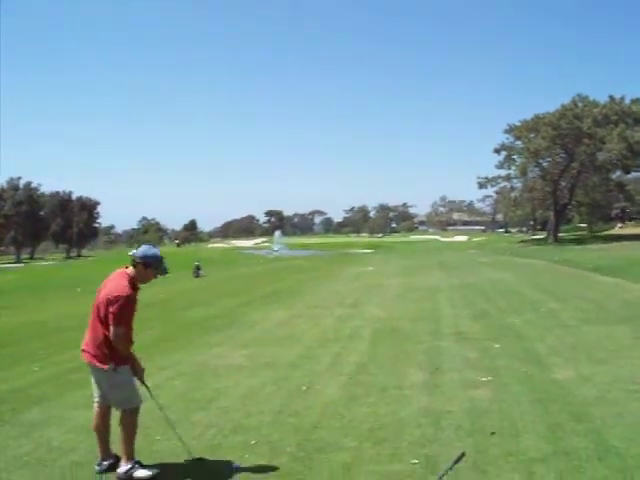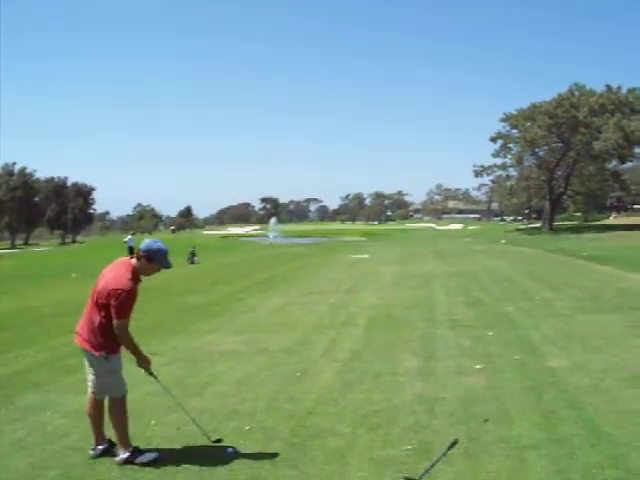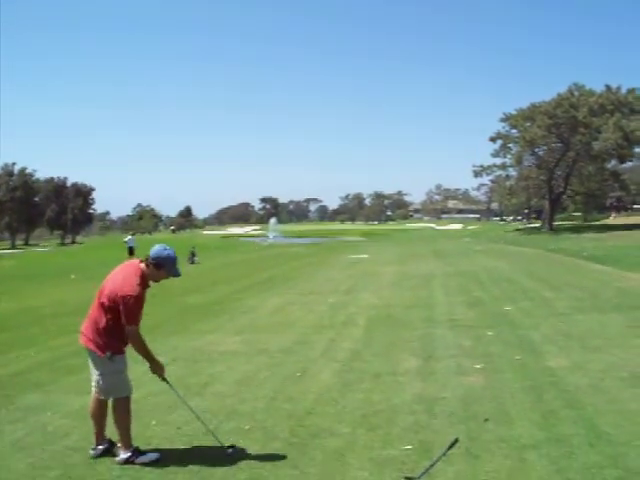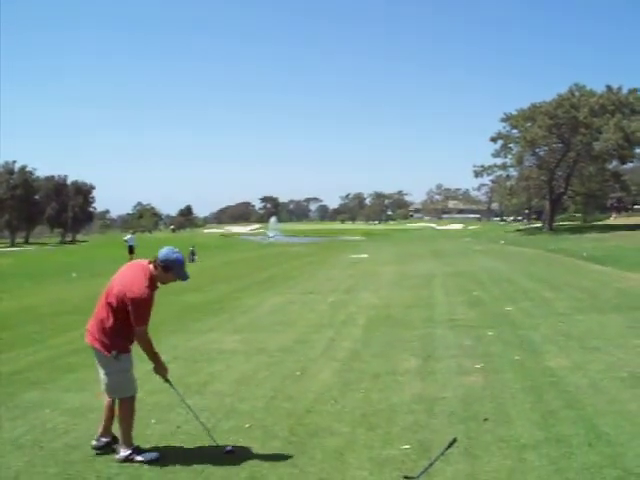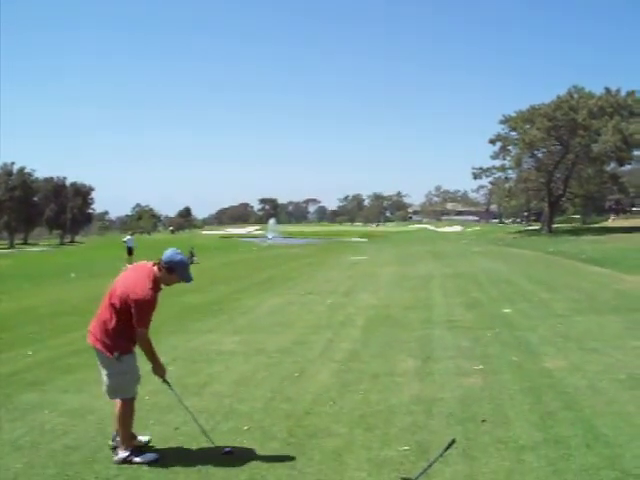
dt=0.2s
person 1, frame 1
left shoulder: (119, 275)
right shoulder: (124, 293)
right elbow: (116, 336)
left wrist: (126, 337)
right wrist: (134, 363)
left hip: (95, 351)
right hip: (108, 357)
left knee: (102, 405)
right knee: (130, 407)
left ankle: (105, 458)
person 1, frame 2
left shoulder: (122, 263)
right shoulder: (125, 286)
right elbow: (120, 329)
right wrist: (139, 356)
left hip: (91, 336)
right hip: (101, 343)
left knee: (96, 392)
right knee: (117, 396)
left ankle: (99, 443)
right ankle: (125, 450)
person 1, frame 3
left shoulder: (132, 265)
right shoulder: (133, 292)
right elbow: (132, 334)
right wrist: (153, 362)
left hip: (96, 336)
right hip: (106, 344)
left knee: (101, 393)
right knee: (121, 396)
left ankle: (100, 443)
right ankle: (127, 451)
person 1, frame 4
left shoulder: (140, 265)
right shoulder: (142, 293)
right elbow: (141, 335)
right wrist: (158, 363)
left hip: (102, 334)
right hip: (111, 342)
left knee: (114, 390)
right knee: (126, 395)
left ankle: (104, 437)
right ankle: (126, 449)
person 1, frame 5
left shoulder: (144, 266)
right shoulder: (145, 294)
right elbow: (142, 336)
right wrist: (157, 364)
left hip: (107, 334)
right hip: (112, 342)
left knee: (129, 384)
right knee: (126, 395)
left ankle: (123, 435)
right ankle: (124, 450)
